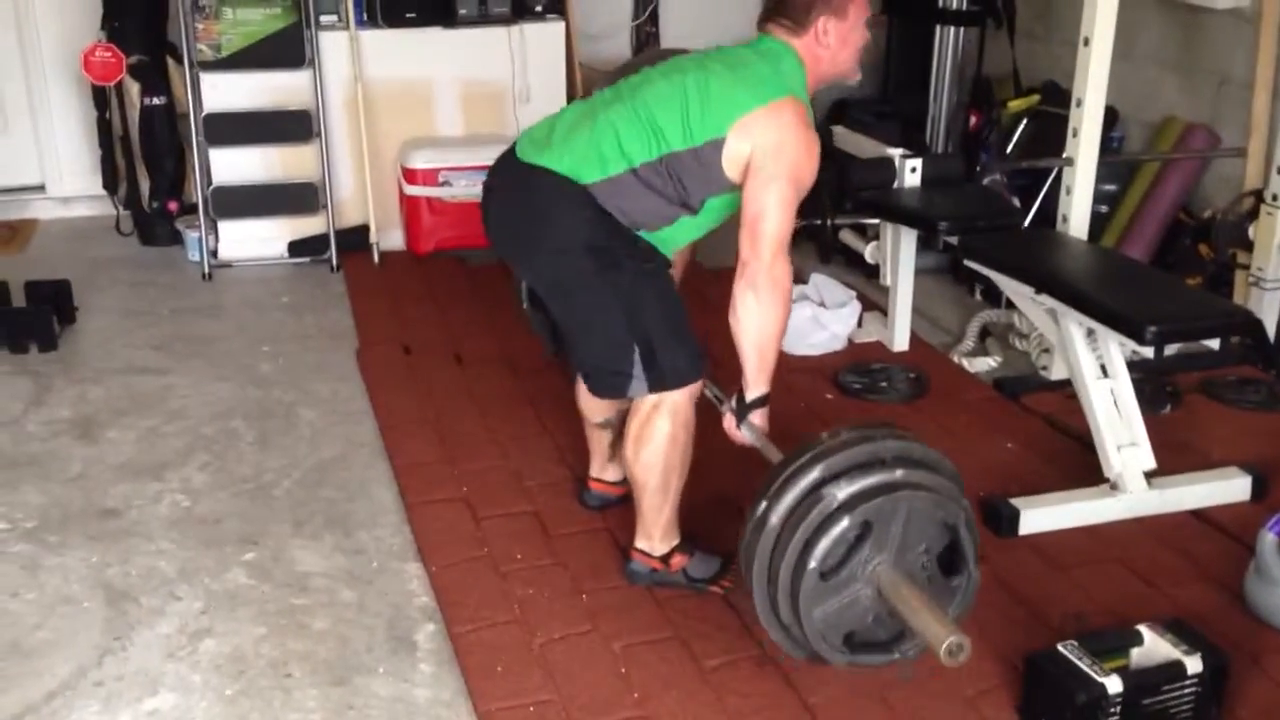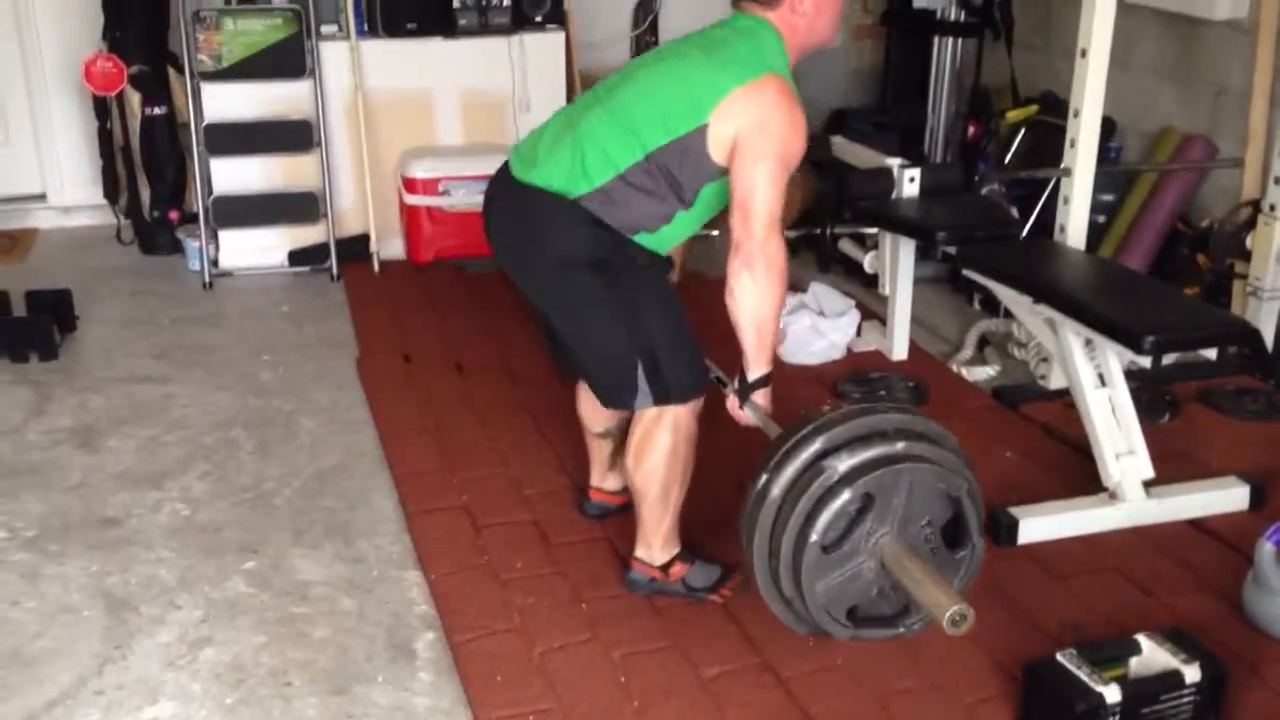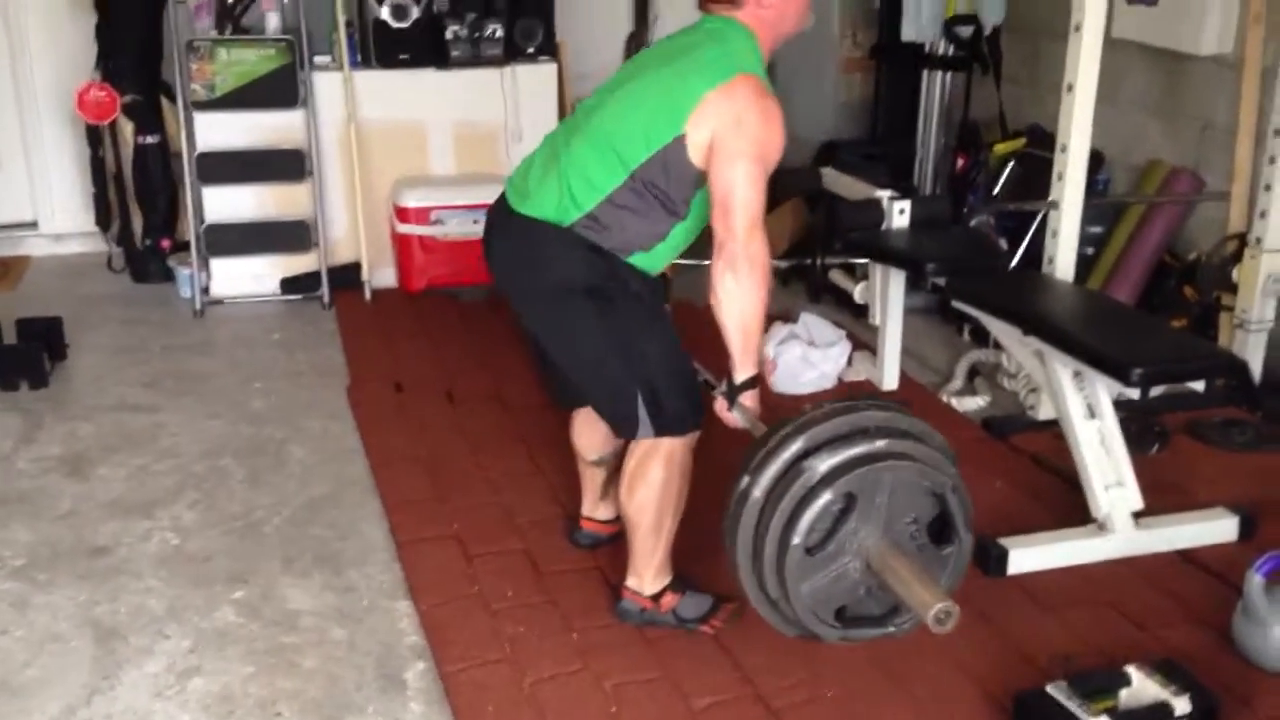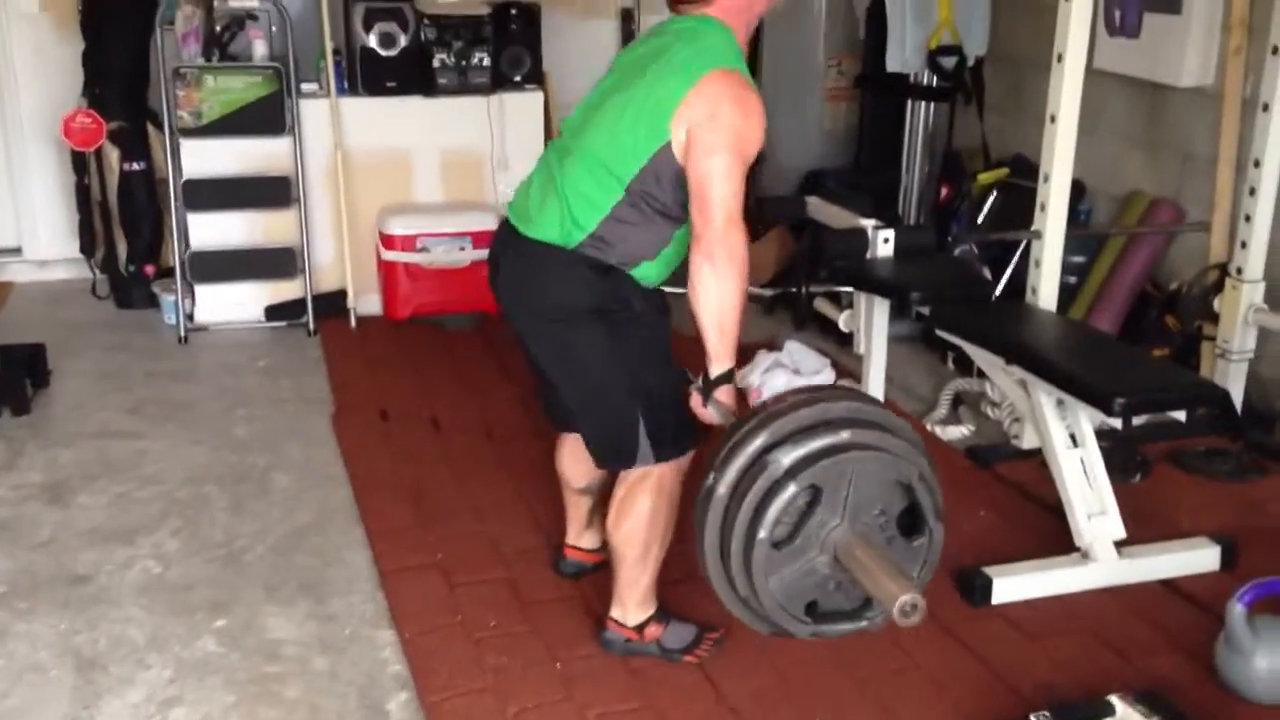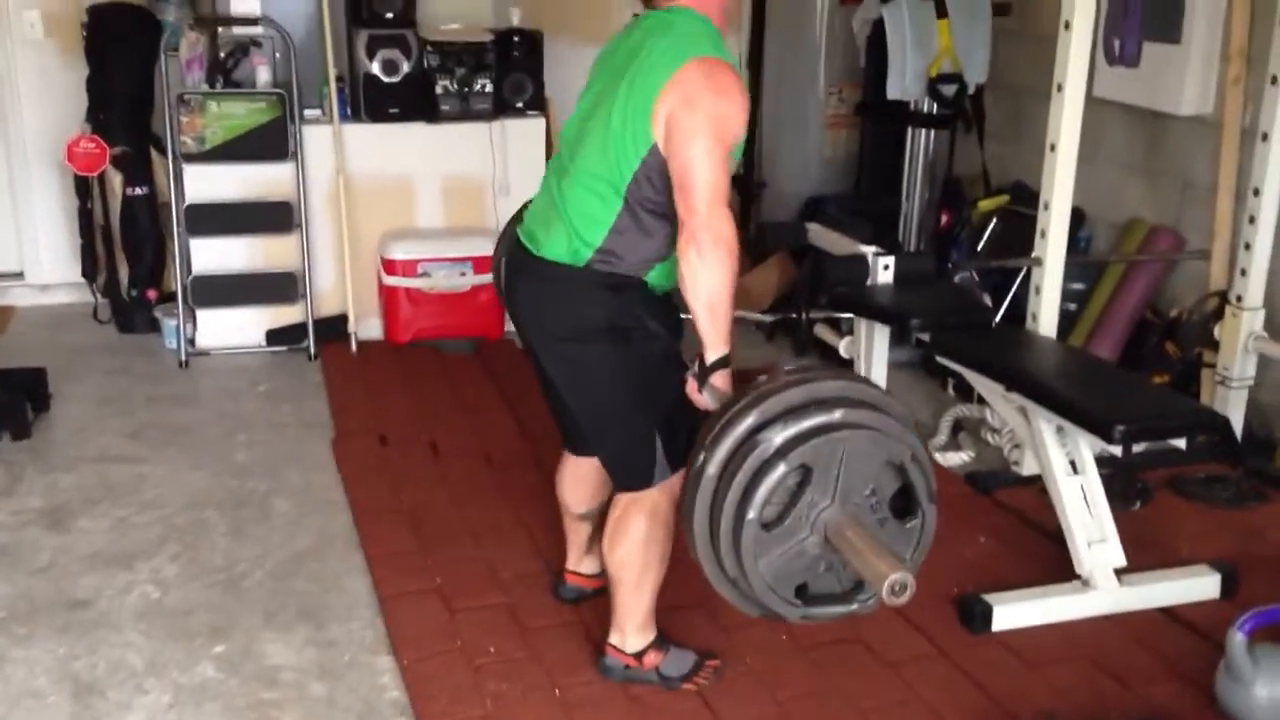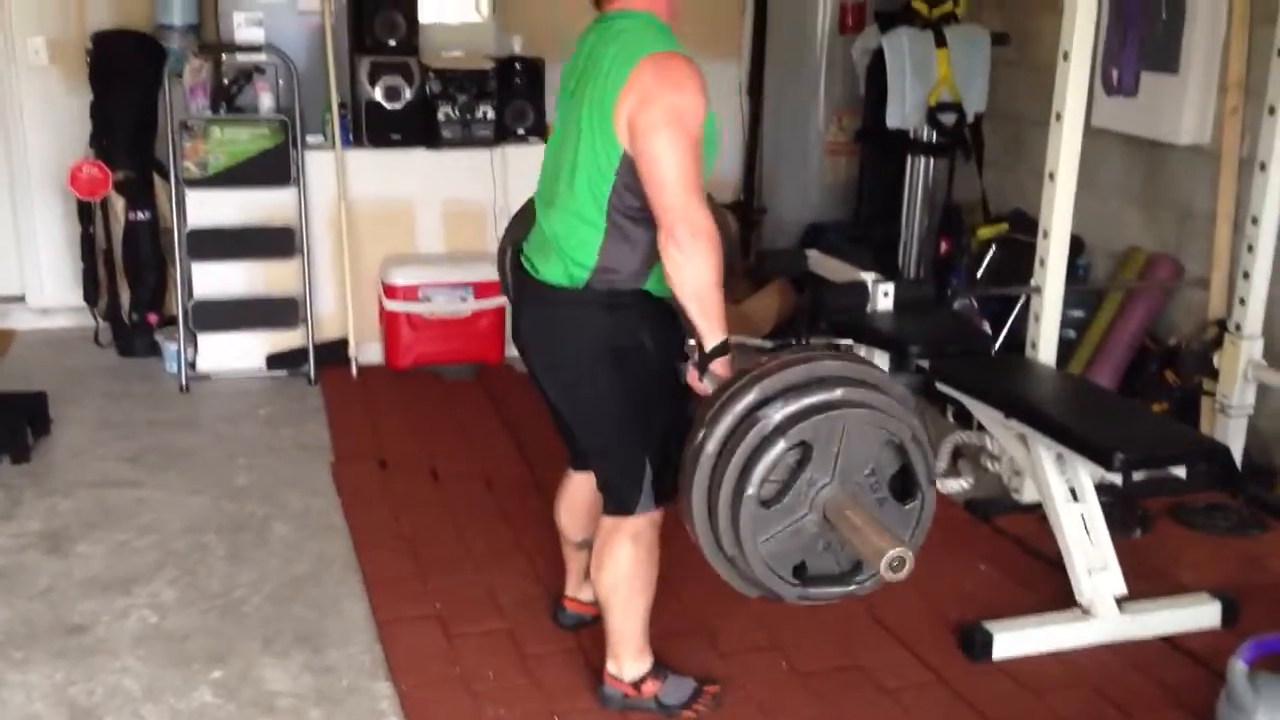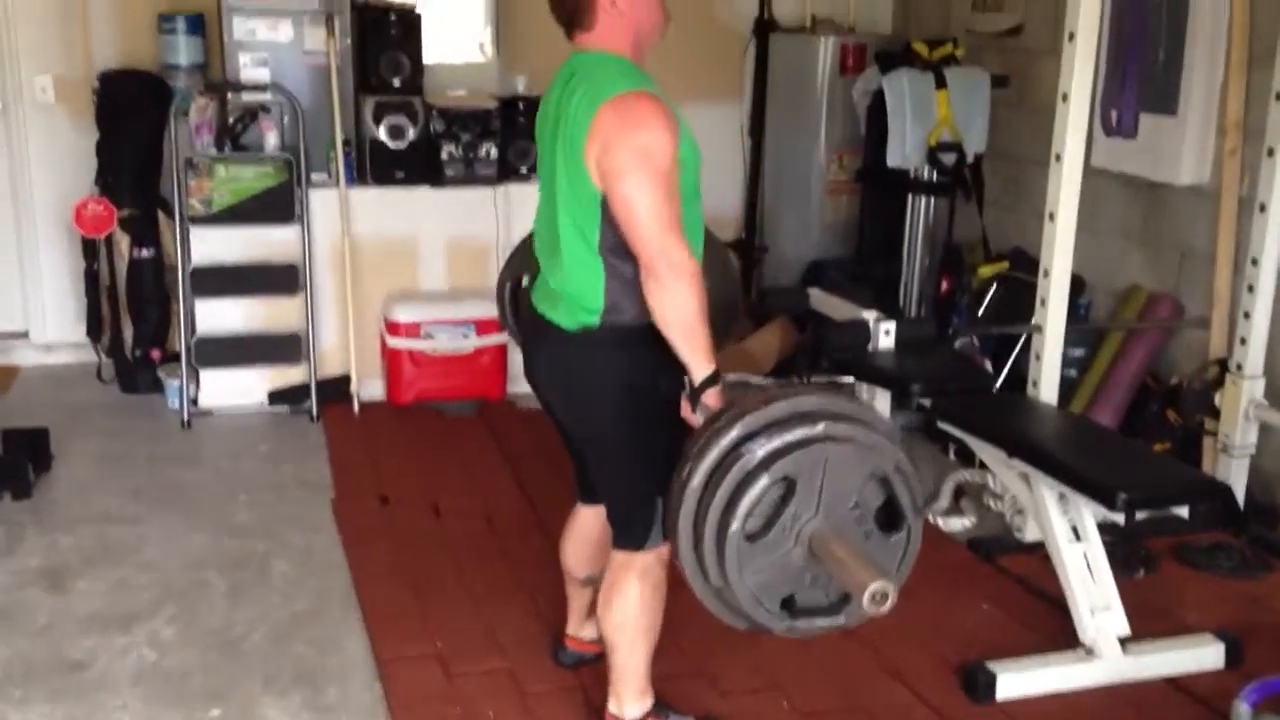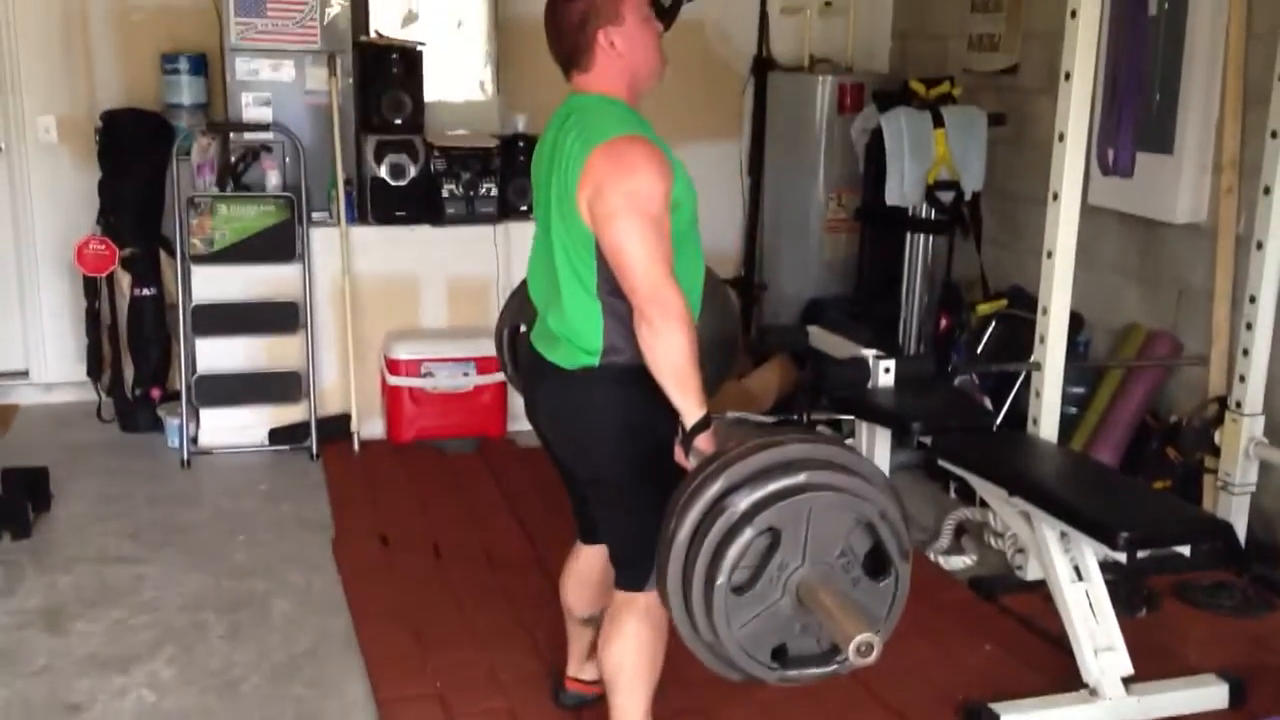
dt=0.2s
person 1, frame 1
left shoulder: (738, 68)
right shoulder: (787, 125)
right elbow: (761, 269)
left wrist: (657, 308)
right wrist: (755, 396)
left hip: (521, 182)
right hip: (559, 211)
left knee: (612, 342)
right knee: (668, 379)
left ankle: (606, 476)
right ankle: (658, 551)
person 1, frame 2
right shoulder: (771, 103)
right elbow: (756, 249)
left wrist: (653, 287)
right wrist: (757, 376)
left hip: (522, 197)
right hip: (560, 227)
left knee: (608, 349)
right knee: (670, 390)
left ankle: (605, 484)
right ankle: (658, 560)
person 1, frame 3
right shoulder: (747, 101)
right elbow: (739, 248)
left wrist: (644, 302)
right wrist: (745, 377)
left hip: (523, 228)
right hip: (564, 255)
left knee: (602, 382)
right knee: (668, 421)
left ankle: (598, 513)
right ankle: (649, 590)
person 1, frame 4
right shoulder: (727, 92)
right elbow: (717, 241)
right wrist: (720, 373)
left hip: (526, 252)
right hip: (575, 280)
left knee: (590, 413)
right knee: (660, 448)
left ankle: (582, 541)
right ankle: (633, 620)
person 1, frame 5
right shoulder: (709, 77)
right elbow: (705, 228)
right wrist: (715, 358)
left hip: (539, 271)
right hip: (594, 297)
left knee: (592, 439)
right knee: (655, 471)
left ankle: (582, 566)
right ankle: (632, 645)
person 1, frame 6
right shoulder: (664, 69)
right elbow: (682, 223)
right wrist: (714, 345)
left hip: (548, 294)
right hip: (603, 315)
left knee: (593, 462)
right knee: (637, 498)
left ankle: (579, 592)
person 1, frame 7
left shoulder: (572, 86)
right shoulder: (630, 111)
right elbow: (663, 258)
right wrist: (704, 376)
left hip: (561, 335)
right hip: (615, 352)
left knee: (599, 496)
right knee: (645, 536)
left ankle: (581, 630)
person 1, frame 8
left shoulder: (567, 127)
right shoulder: (625, 153)
right elbow: (655, 303)
right wrist: (697, 422)
left hip: (559, 373)
right hip: (613, 393)
left knee: (600, 537)
right knee: (648, 579)
